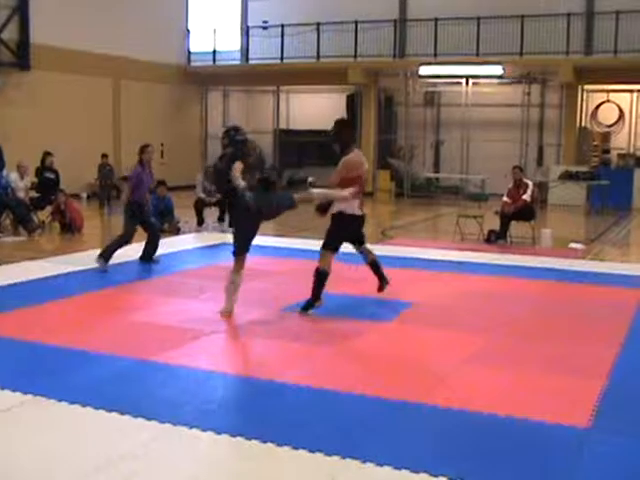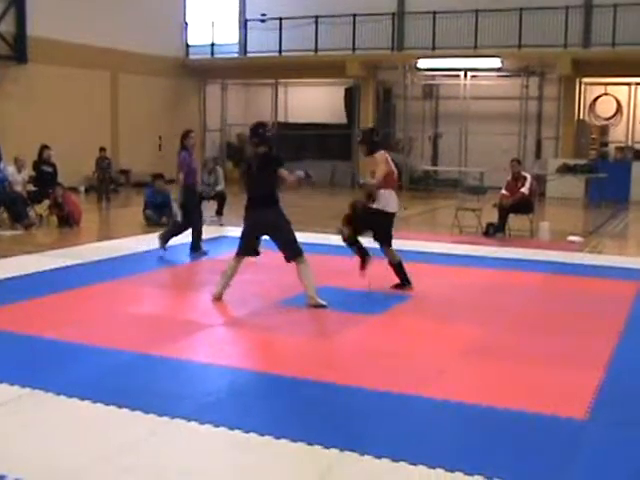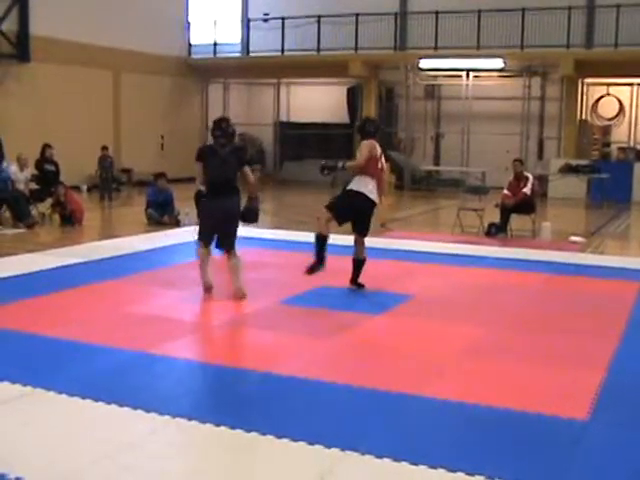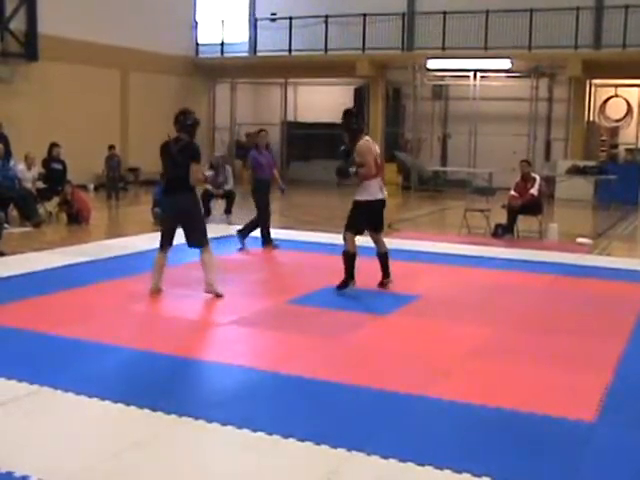
dt=0.5s
person 1, frame 1
left shoulder: (218, 167)
right shoulder: (239, 157)
right elbow: (235, 172)
right wrist: (243, 190)
left hip: (239, 215)
right hip: (258, 202)
left knee: (238, 263)
right knee: (304, 195)
left ankle: (228, 307)
right ankle: (343, 194)
person 1, frame 2
left shoulder: (247, 161)
right shoulder: (272, 158)
right elbow: (289, 181)
right wrist: (300, 175)
left hip: (252, 215)
right hip: (272, 214)
left knee: (240, 255)
right knee: (299, 257)
left ankle: (220, 290)
right ankle: (312, 297)
person 1, frame 3
left shoulder: (204, 151)
right shoulder: (238, 152)
left elbow: (201, 181)
right elbow: (251, 180)
right wrist: (253, 200)
left hip: (211, 202)
right hip: (232, 202)
left knee: (204, 244)
right knee: (229, 249)
left ankle: (206, 281)
right ankle: (238, 288)
person 1, frame 4
left shoulder: (165, 147)
right shoulder: (192, 148)
left elbow: (166, 173)
right elbow: (194, 180)
left hip: (168, 200)
right hip: (187, 200)
left knee: (164, 246)
right knee: (203, 245)
left ankle: (155, 285)
right ankle: (210, 284)
person 2, frame 1
left shoulder: (350, 159)
right shoulder: (359, 157)
left elbow: (331, 184)
right wrist: (329, 203)
left hip: (345, 213)
right hip: (356, 212)
left knee: (326, 254)
right knee: (361, 247)
left ankle: (316, 297)
right ankle: (382, 278)
person 2, frame 2
left shoulder: (379, 157)
right shoulder: (383, 158)
left elbow: (377, 182)
left wrist: (363, 183)
right wrist: (368, 199)
left hip: (380, 207)
right hip: (389, 208)
left knee: (346, 231)
right knee: (386, 247)
left ankle: (363, 255)
right ankle: (405, 282)
person 2, frame 3
left shoulder: (367, 144)
right shoulder: (381, 156)
left elbow: (359, 163)
right elbow: (383, 184)
left wrist: (338, 166)
left hip: (357, 191)
right hip: (371, 198)
left knee: (324, 218)
right knee: (360, 241)
left ankle: (319, 259)
right ankle: (355, 280)
person 2, frame 4
left shoulder: (362, 146)
right shoulder: (369, 143)
left elbow: (370, 171)
left wrist: (354, 171)
left hip: (367, 196)
right hip: (377, 195)
left knee: (349, 234)
right knee: (376, 235)
left ankle: (349, 277)
right ankle: (386, 277)
